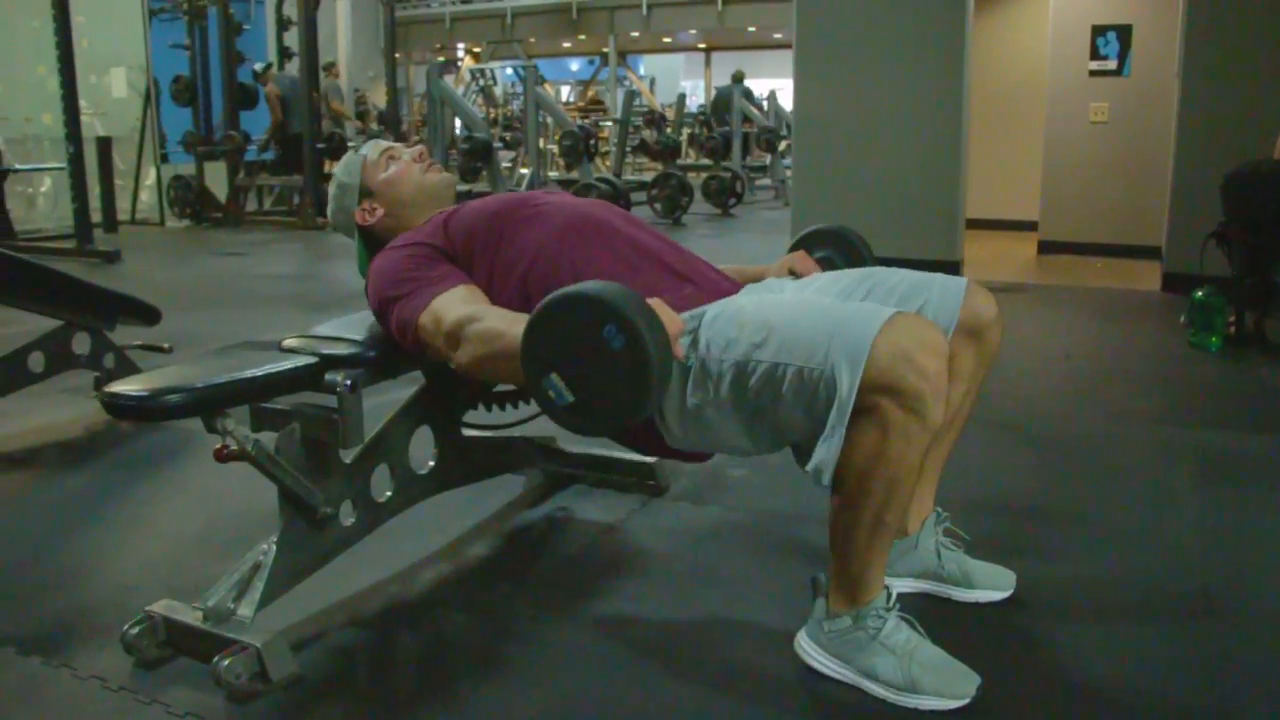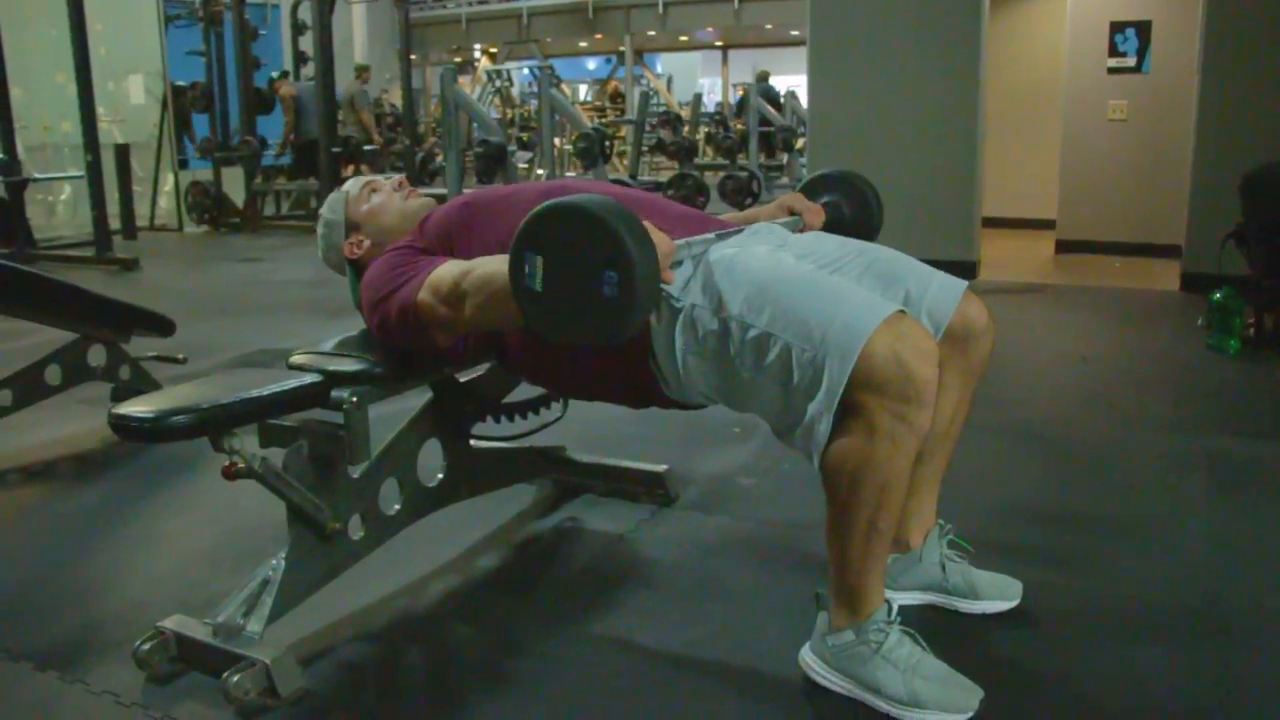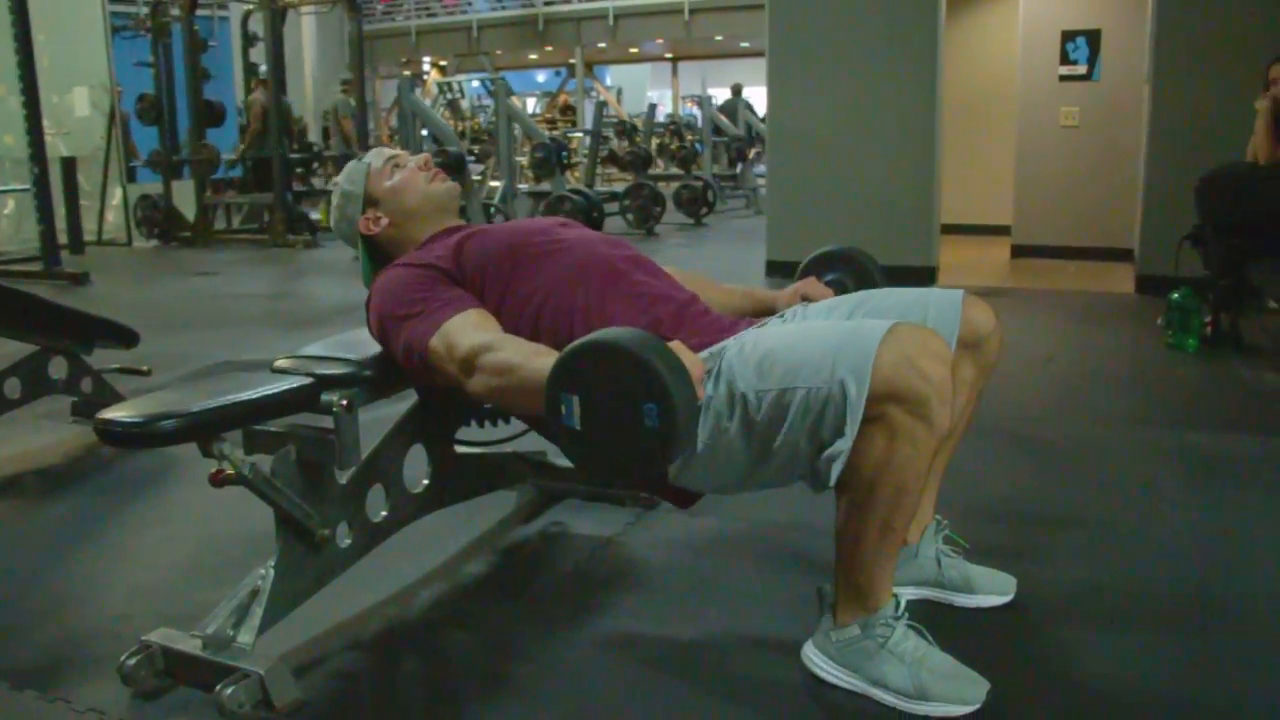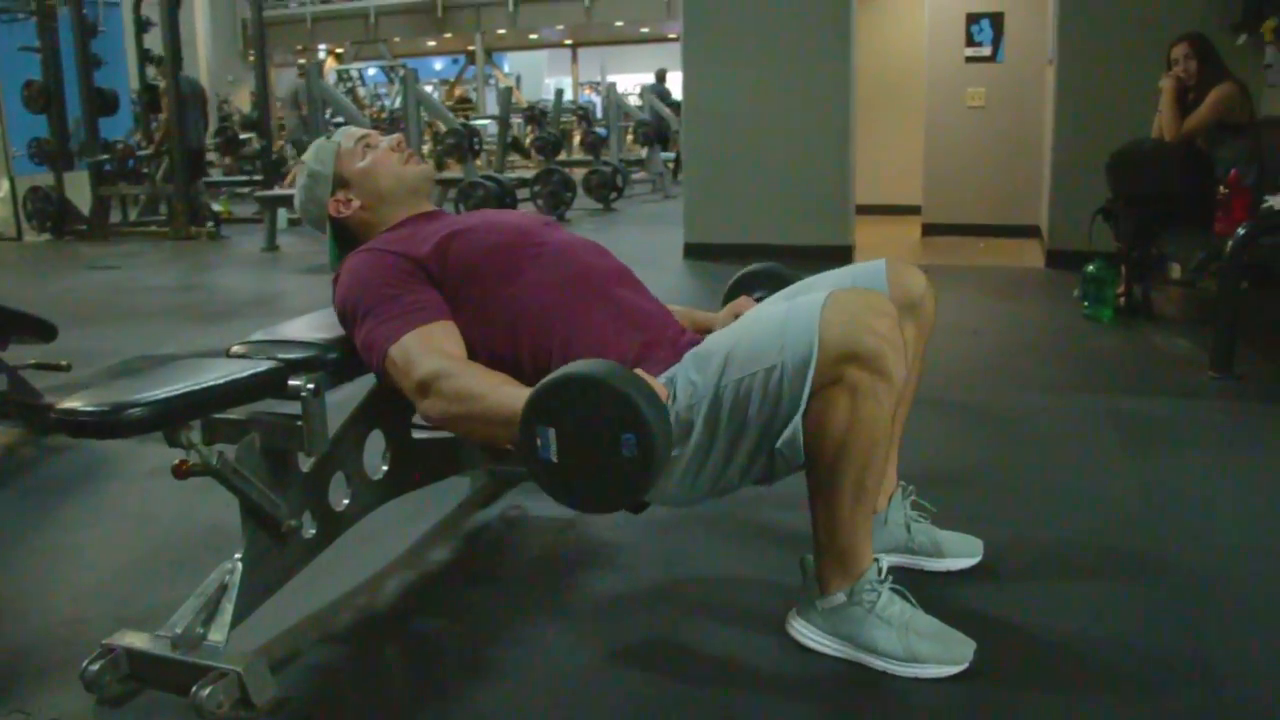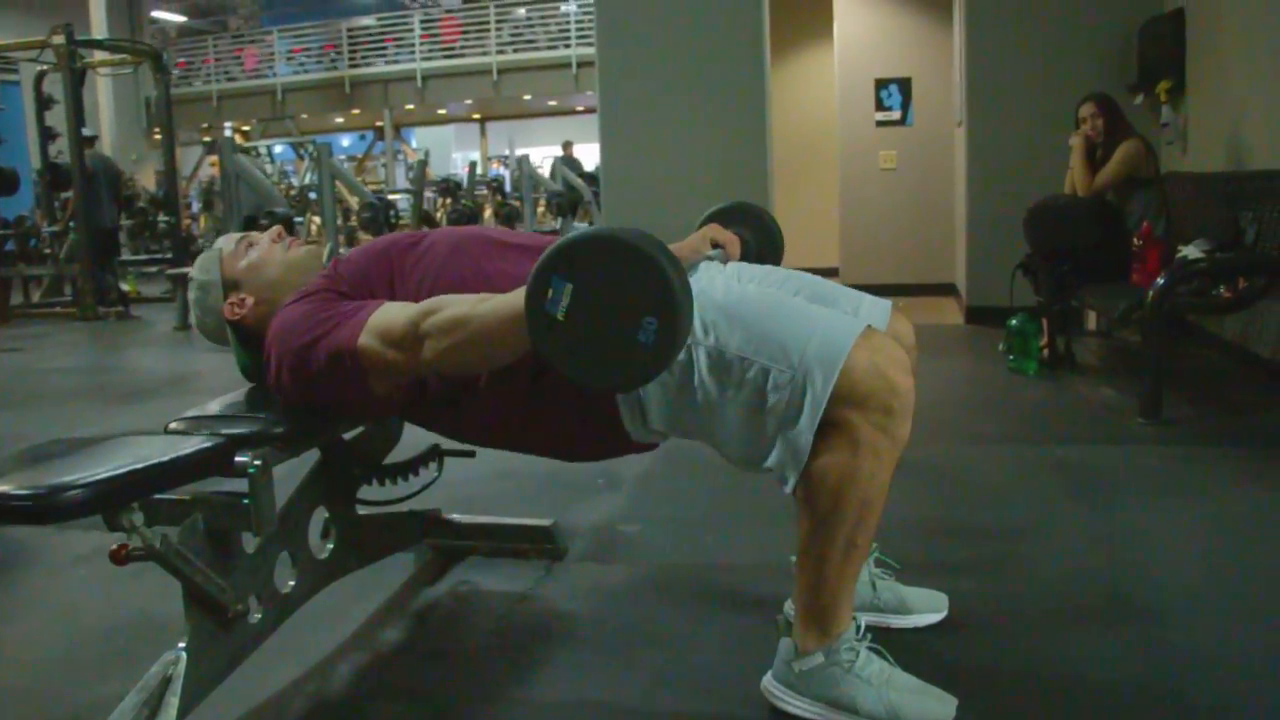
dt=1s
person 1, frame 1
left shoulder: (500, 221)
right shoulder: (404, 261)
right elbow: (467, 335)
left wrist: (765, 271)
left hip: (732, 301)
right hip: (684, 352)
left knee: (969, 315)
right knee: (910, 362)
left ankle: (909, 539)
right ankle: (849, 619)
person 1, frame 2
left shoulder: (472, 224)
right shoulder: (395, 275)
right elbow: (463, 296)
left wrist: (756, 212)
right hip: (675, 290)
left knee: (962, 324)
right knee: (898, 369)
left ankle: (911, 551)
right ankle: (853, 633)
person 1, frame 3
left shoulder: (518, 238)
right shoulder: (409, 283)
right elbow: (483, 361)
left wrist: (770, 300)
left hip: (734, 346)
right hip: (695, 396)
left knee: (968, 325)
right knee: (911, 371)
left ankle: (910, 547)
right ankle: (858, 627)
person 1, frame 4
left shoulder: (462, 233)
right shoulder: (378, 270)
right elbow: (437, 384)
left wrist: (714, 321)
left hip: (686, 357)
right hip: (665, 405)
left knee: (901, 288)
right knee: (863, 330)
left ankle: (879, 515)
right ankle: (843, 596)
person 1, frame 5
left shoulder: (350, 293)
right shoulder: (301, 331)
right elbow: (423, 335)
left wrist: (671, 251)
left knee: (887, 338)
right knee: (874, 382)
left ankle: (843, 576)
right ankle: (819, 654)
